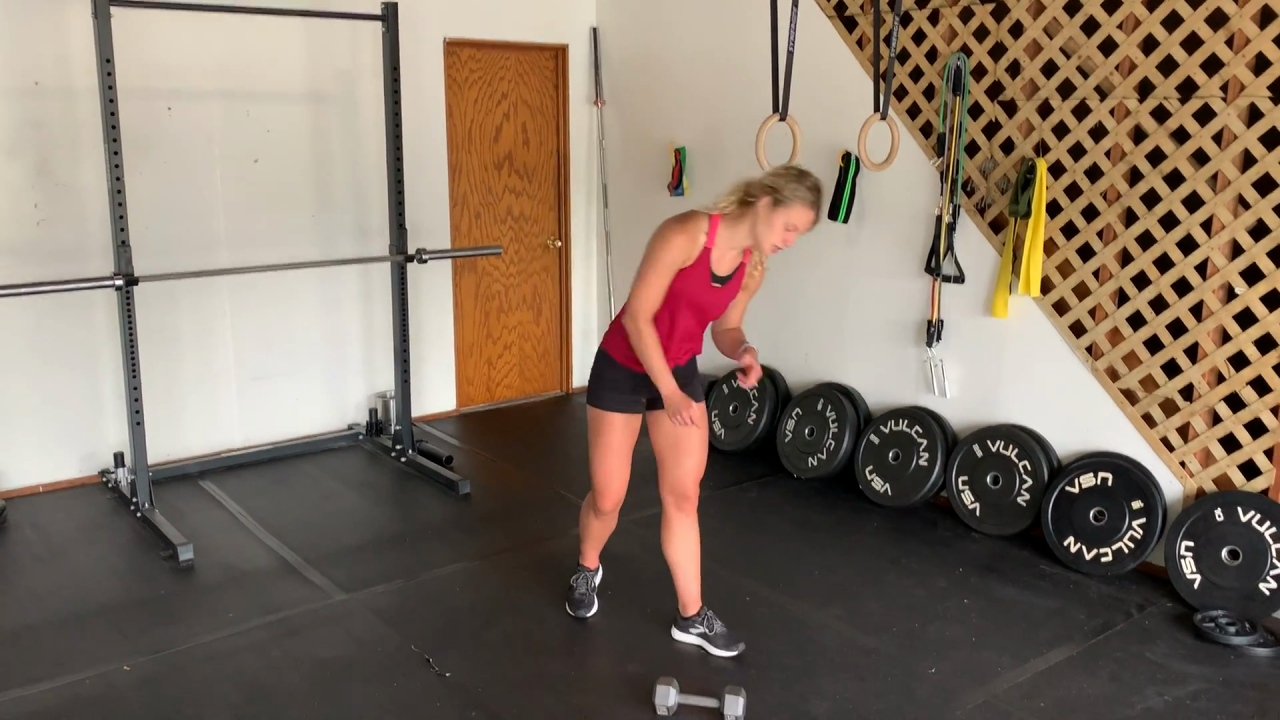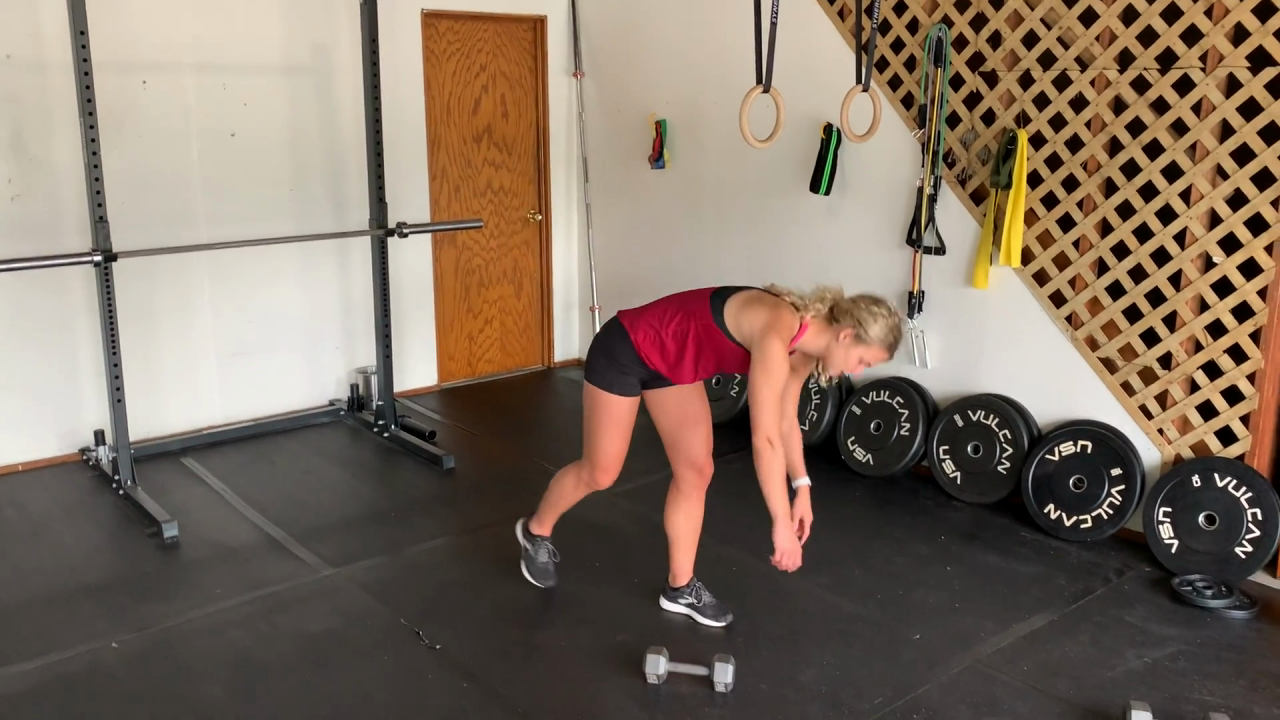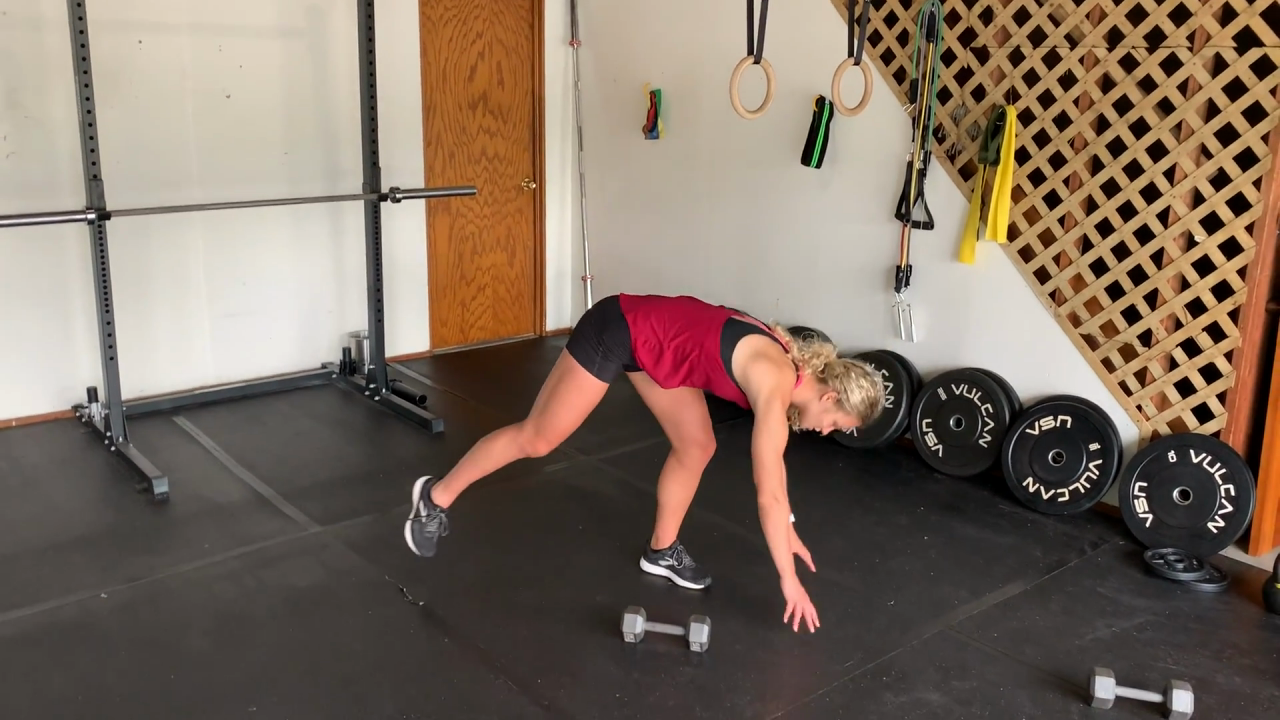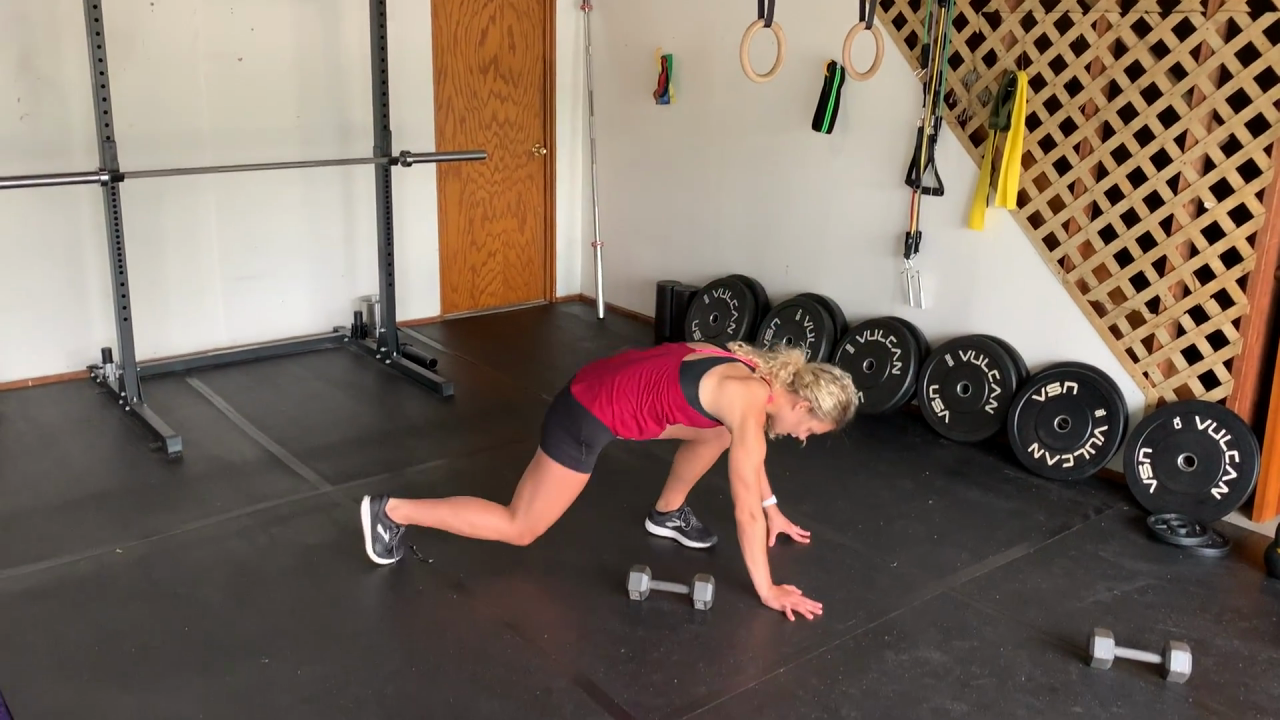
dt=0.5s
person 1, frame 1
left shoulder: (754, 266)
right shoulder: (685, 235)
right elbow: (637, 316)
left wrist: (744, 354)
right wrist: (667, 392)
left hip: (681, 371)
right hip: (622, 369)
left knee: (683, 495)
right knee: (607, 497)
left ankle: (690, 615)
right ankle: (586, 571)
person 1, frame 2
left shoulder: (803, 341)
right shoulder: (778, 331)
left elbow: (785, 418)
right elbow: (764, 439)
left wrist: (801, 488)
right wrist: (780, 527)
left hip: (673, 364)
right hip: (625, 351)
left knee: (696, 468)
right knee: (599, 473)
left ankle: (680, 587)
right ankle: (536, 530)
person 1, frame 3
left shoulder: (794, 369)
right shoulder: (777, 385)
left elbow: (771, 460)
right elbow: (768, 494)
left wrist: (785, 529)
right wrist: (789, 580)
left hip: (649, 339)
right hip: (617, 331)
left knee: (697, 446)
right knee: (538, 437)
left ankle: (661, 550)
right ankle: (436, 497)
person 1, frame 4
left shoulder: (759, 374)
right shoulder: (750, 402)
left elbow: (748, 451)
right elbow: (745, 510)
left wrist: (773, 510)
right wrist: (767, 590)
left hip: (604, 387)
right hip: (585, 418)
right knee: (519, 528)
left ankle: (666, 513)
right ankle: (391, 511)
